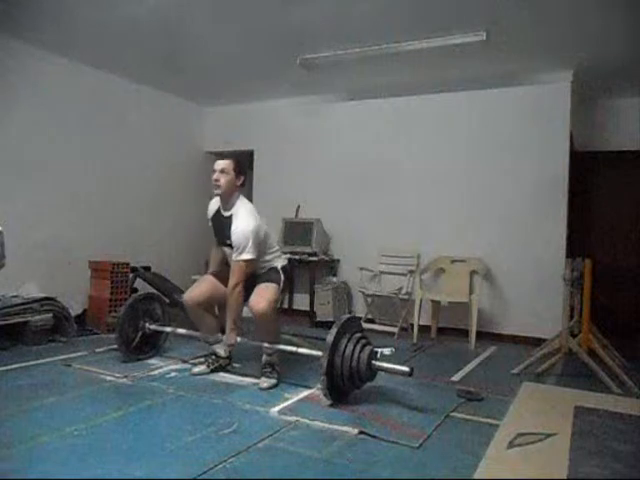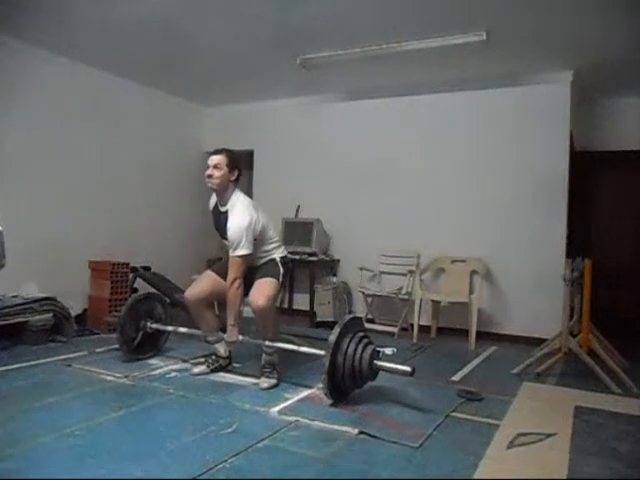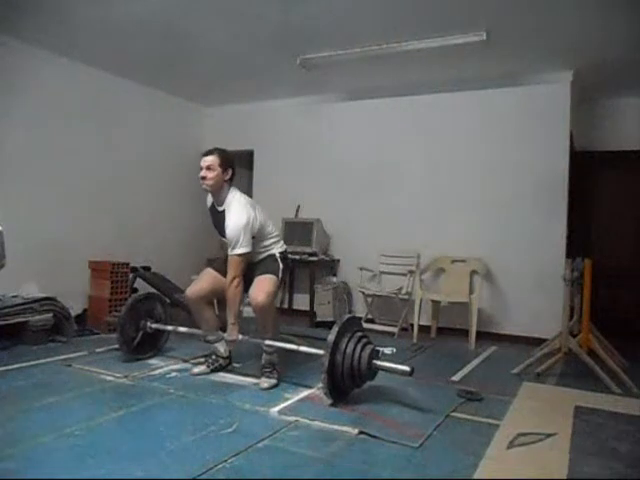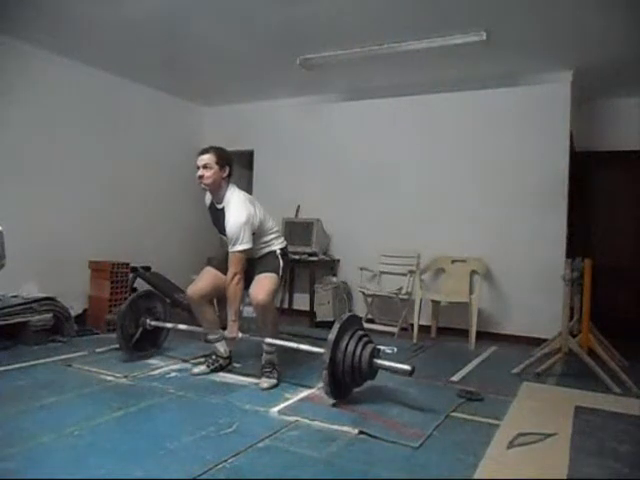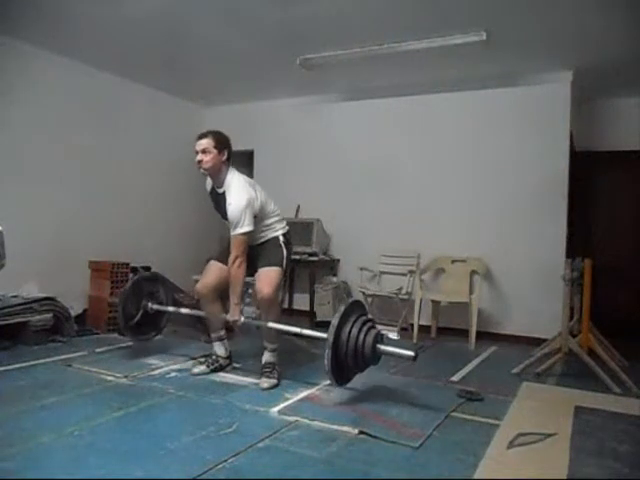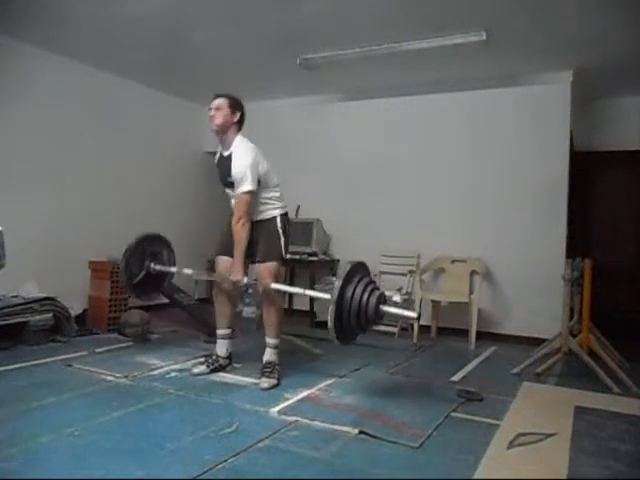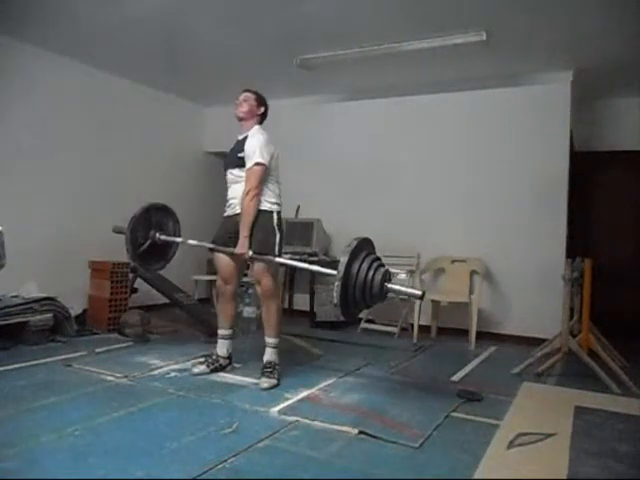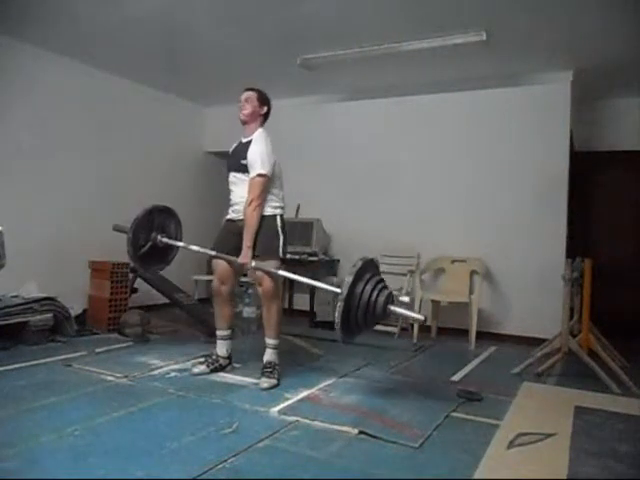
dt=0.4s
person 1, frame 1
left shoulder: (245, 222)
right shoulder: (214, 206)
left elbow: (236, 284)
right elbow: (218, 244)
left wrist: (231, 329)
right wrist: (210, 277)
left hip: (268, 270)
right hip: (236, 266)
left knee: (260, 307)
right knee: (192, 299)
left ankle: (270, 361)
right ankle: (221, 353)
person 1, frame 2
left shoulder: (241, 216)
right shoulder: (215, 200)
left elbow: (235, 279)
left wrist: (232, 326)
right wrist: (216, 271)
left hip: (269, 261)
right hip: (240, 261)
left knee: (259, 302)
right knee: (193, 296)
left ankle: (270, 361)
right ankle: (221, 353)
person 1, frame 3
left shoulder: (238, 215)
right shoulder: (212, 199)
left elbow: (235, 278)
left wrist: (232, 325)
left hip: (268, 256)
right hip: (239, 256)
left knee: (260, 299)
right knee: (194, 294)
left ankle: (269, 360)
right ankle: (221, 353)
person 1, frame 4
left shoulder: (238, 212)
right shoulder: (210, 197)
left elbow: (236, 275)
left wrist: (233, 322)
right wrist: (217, 260)
left hip: (268, 252)
right hip: (237, 252)
left knee: (260, 298)
right knee: (195, 293)
left ankle: (269, 361)
right ankle: (221, 353)
person 1, frame 5
left shoulder: (239, 194)
right shoulder: (211, 182)
left elbow: (237, 259)
left wrist: (235, 306)
left hip: (271, 239)
right hip: (243, 240)
left knee: (265, 293)
right knee: (204, 288)
left ankle: (270, 361)
right ankle: (221, 354)
person 1, frame 6
left shoulder: (244, 156)
right shoulder: (221, 153)
left elbow: (241, 219)
left wrist: (238, 267)
left hip: (269, 220)
right hip: (244, 217)
left knee: (267, 286)
right knee: (220, 284)
left ankle: (270, 361)
right ankle: (222, 354)
person 1, frame 7
left shoulder: (258, 139)
right shoulder: (238, 143)
left elbow: (252, 192)
left wrist: (244, 238)
right wrist: (234, 231)
left hip: (261, 217)
right hip: (232, 216)
left knee: (265, 286)
right knee: (224, 285)
left ankle: (271, 361)
right ankle: (222, 354)
person 1, frame 8
left shoulder: (261, 145)
right shoulder: (237, 146)
left elbow: (255, 201)
left wrist: (247, 248)
right wrist: (237, 237)
left hip: (265, 221)
right hip: (234, 220)
left knee: (267, 288)
right knee: (220, 286)
left ankle: (270, 361)
right ankle: (222, 354)
